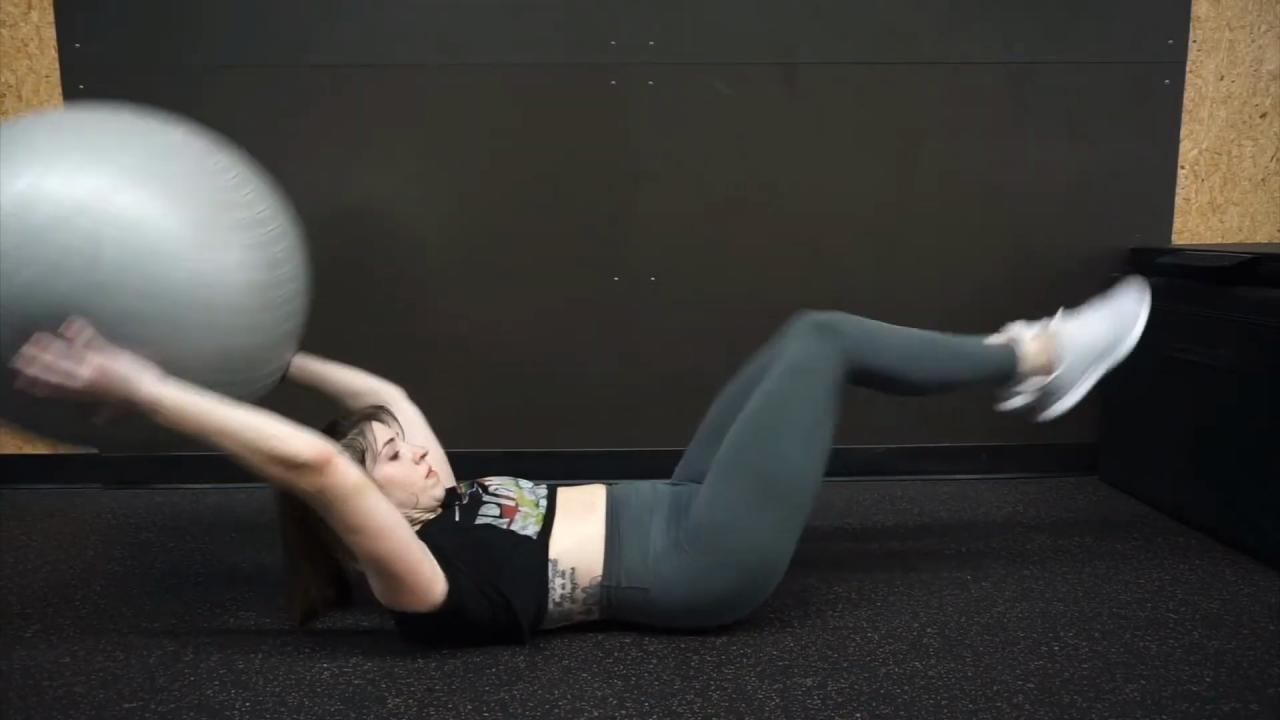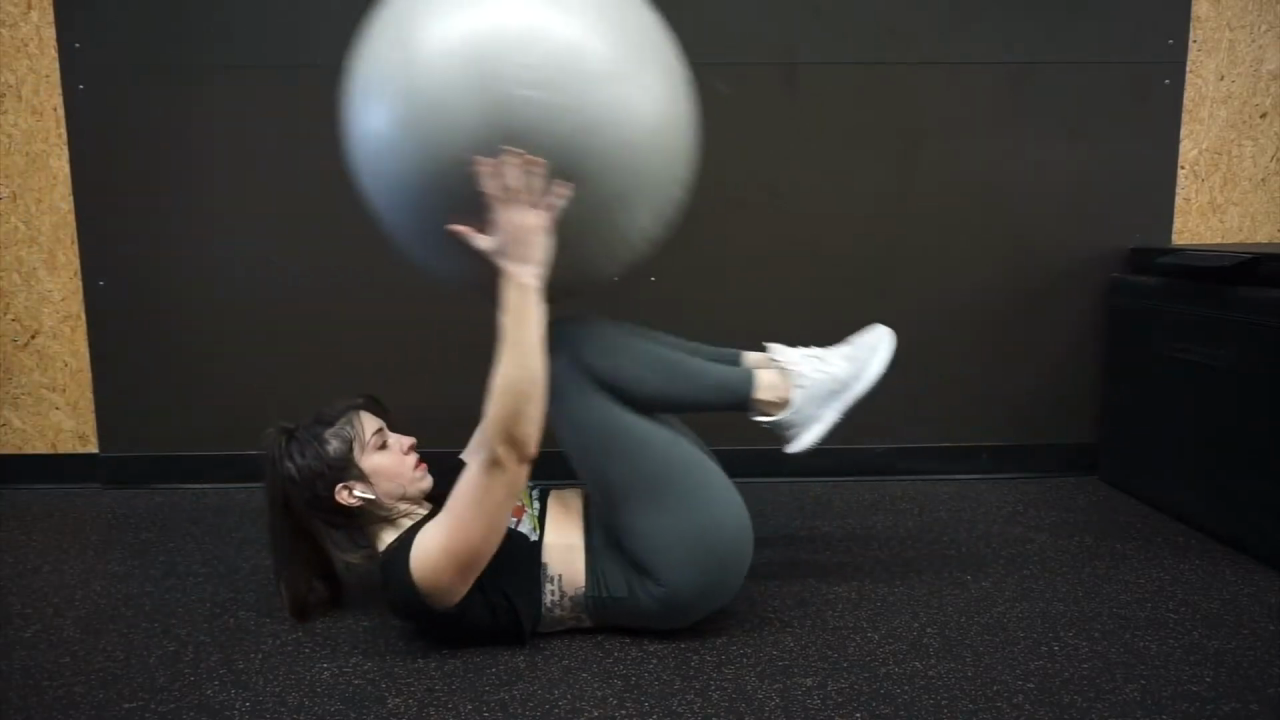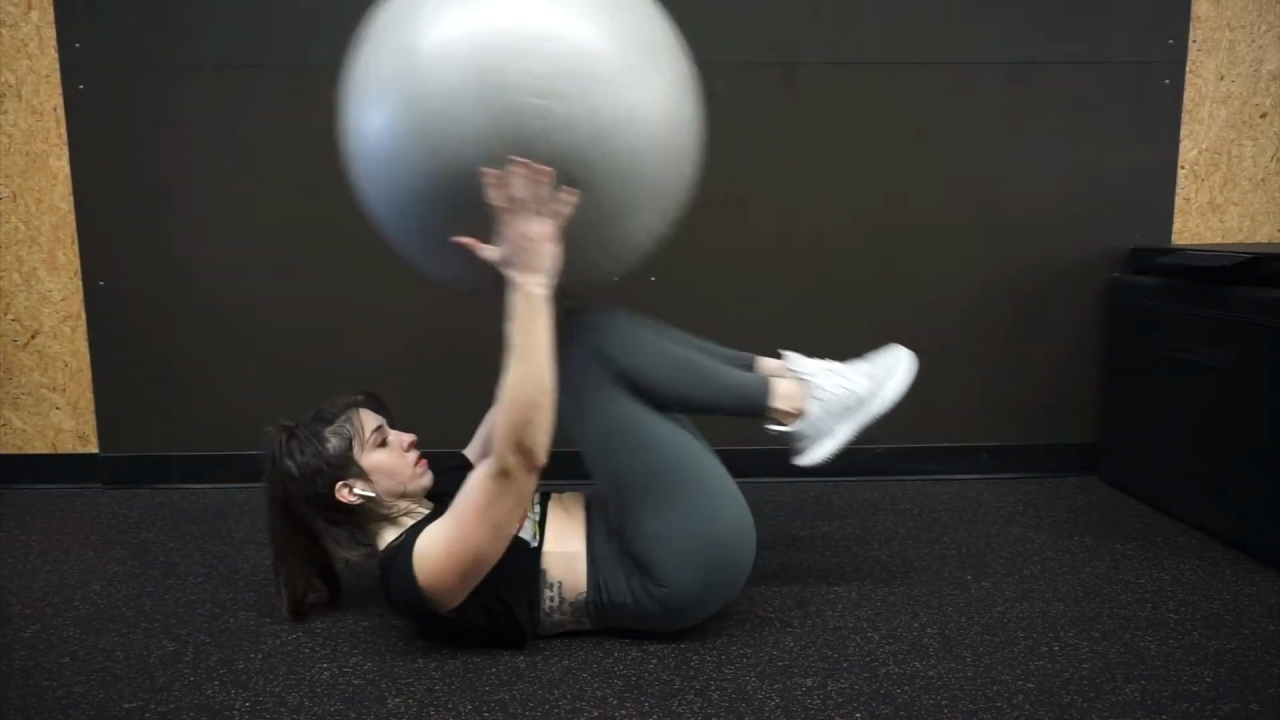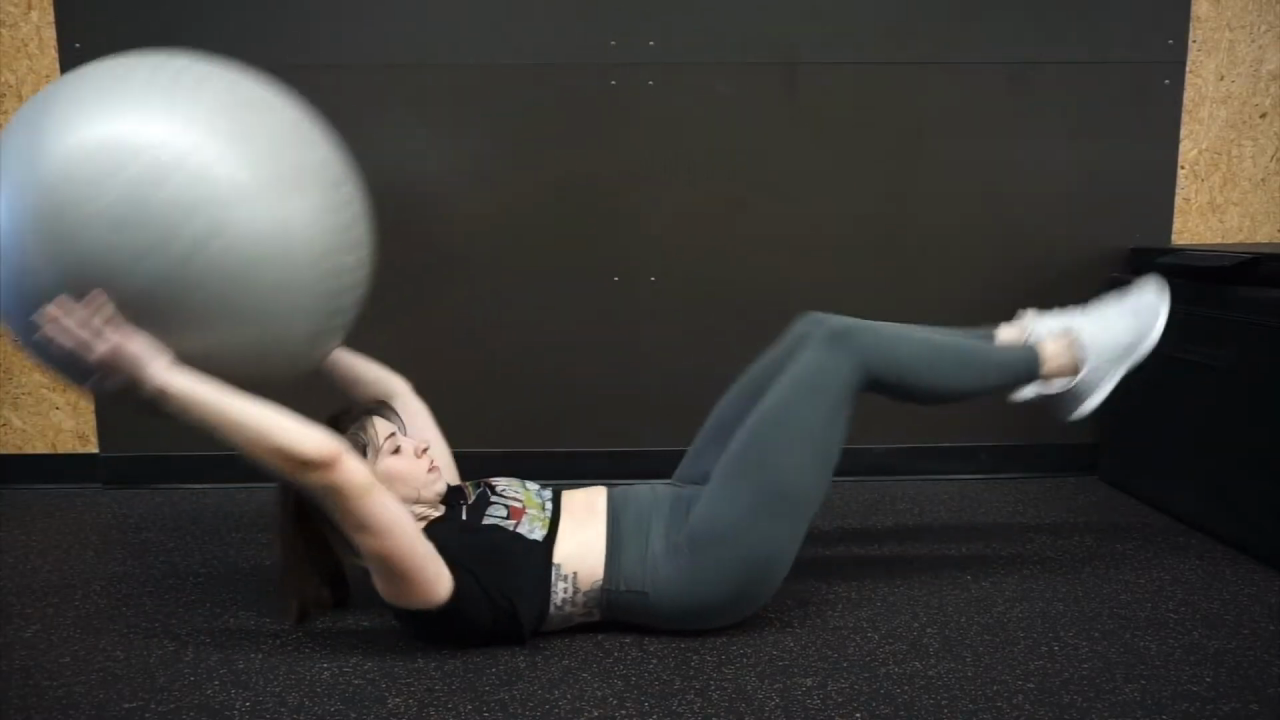
dt=0.5s
person 1, frame 1
left shoulder: (440, 519)
right shoulder: (420, 587)
left elbow: (389, 403)
right elbow: (313, 461)
right wrist: (141, 385)
left hip: (681, 525)
right hip: (708, 568)
left knee: (813, 343)
right knee: (817, 343)
left ankle: (1026, 354)
right ankle: (1046, 356)
person 1, frame 2
left shoulder: (425, 514)
right shoulder: (422, 571)
right elbow: (511, 443)
left wrist: (520, 268)
right wrist: (521, 274)
left hip: (678, 543)
right hip: (692, 553)
left knee: (560, 354)
right knee: (565, 351)
left ankle: (777, 378)
right ankle: (778, 392)
person 1, frame 3
left shoulder: (436, 507)
right shoulder: (428, 566)
left elbow: (514, 414)
right elbow: (522, 450)
left wrist: (526, 270)
right wrist: (534, 281)
left hip: (676, 543)
right hip: (689, 563)
left knee: (580, 343)
right knee: (585, 342)
left ankle: (790, 385)
right ankle: (799, 404)
person 1, frame 4
left shoulder: (449, 513)
right shoulder: (426, 588)
left elbow: (393, 389)
right elbow: (322, 458)
right wrist: (160, 372)
left hip: (681, 517)
right hip: (708, 567)
left knee: (819, 339)
right knee: (833, 347)
left ankle: (1030, 347)
right ankle: (1059, 355)
